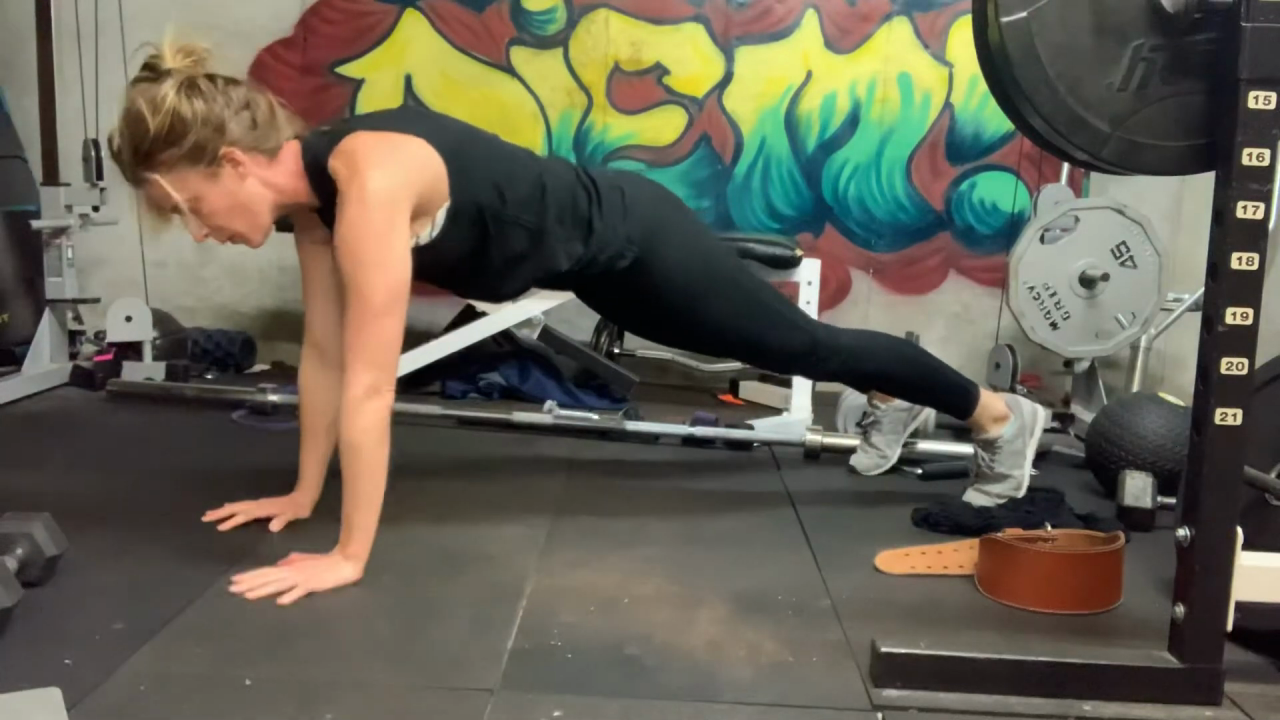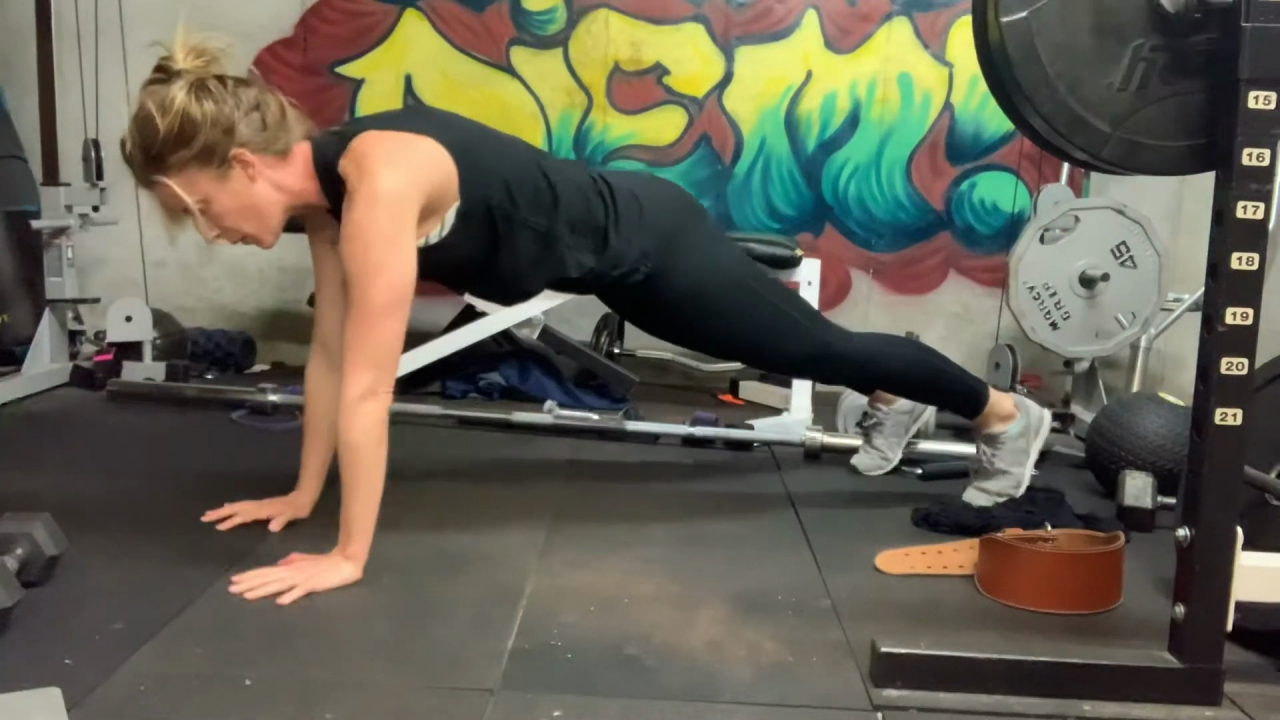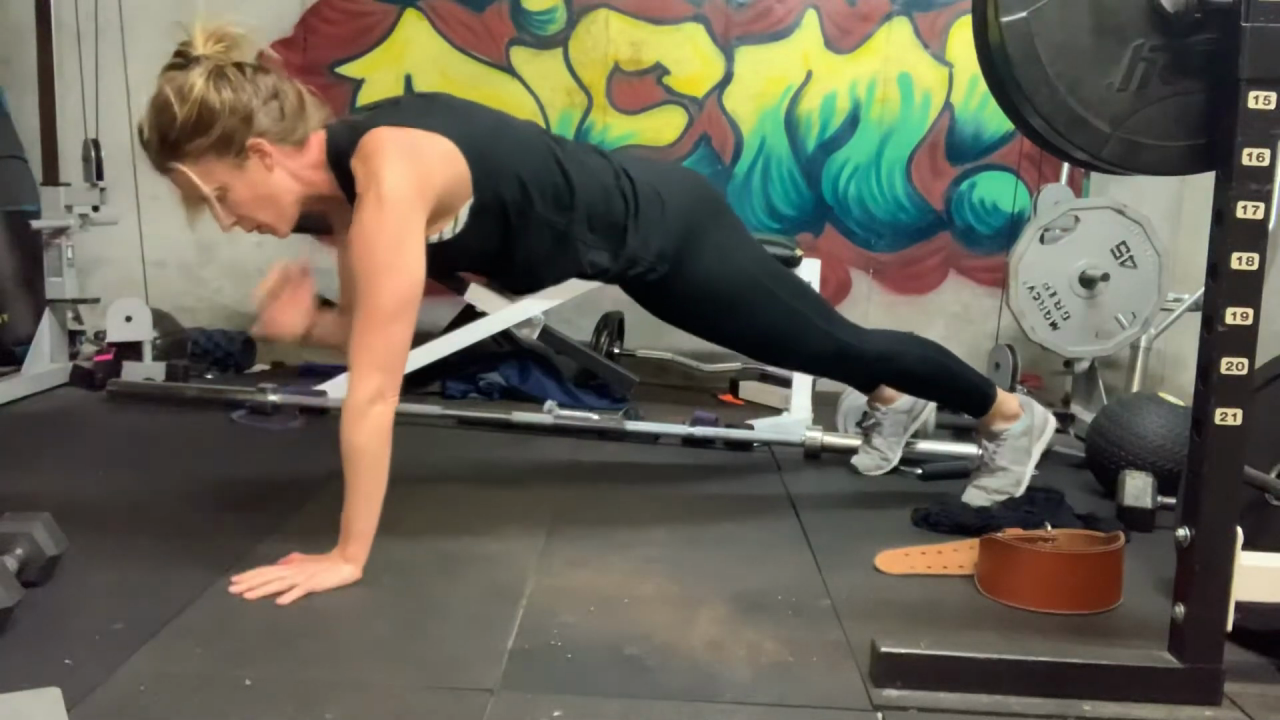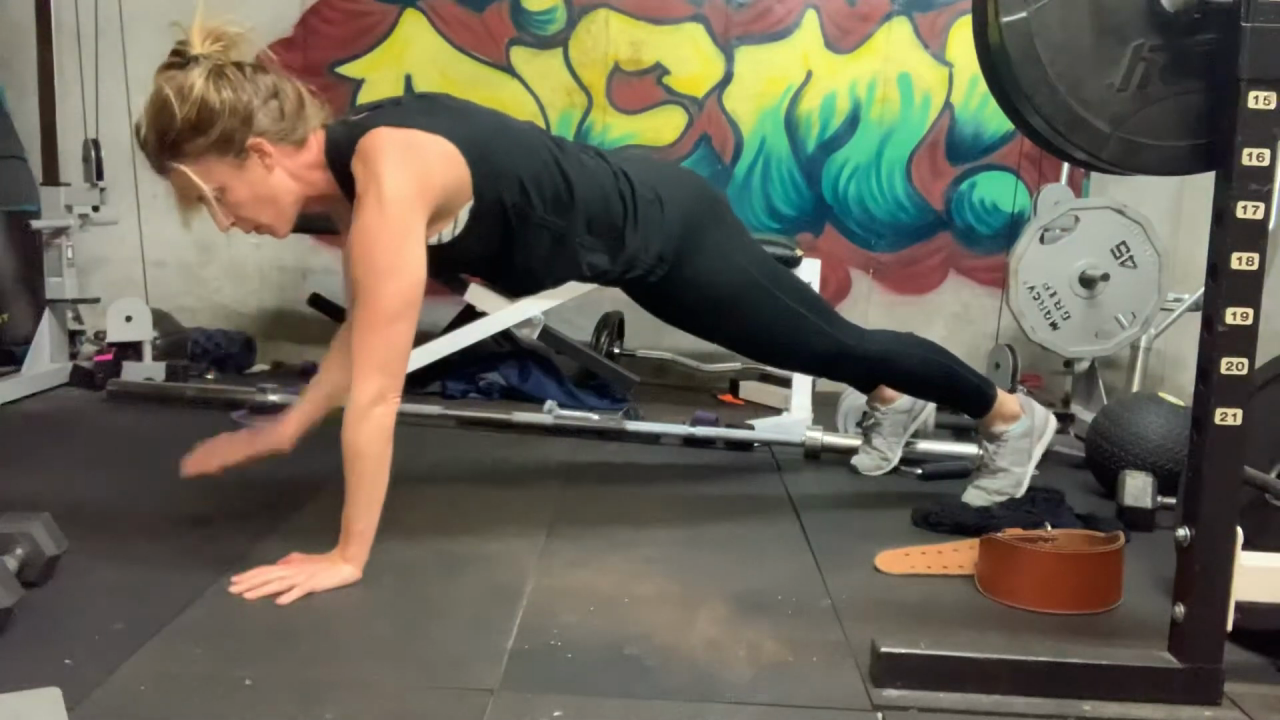
dt=0.4s
person 1, frame 1
left shoulder: (369, 179)
right shoulder: (310, 192)
left elbow: (368, 388)
right elbow: (323, 352)
left wrist: (349, 556)
right wrist: (303, 494)
left hip: (630, 239)
right hip: (592, 259)
left knee: (801, 344)
right knee: (781, 346)
left ankle: (1000, 416)
right ankle: (894, 403)
person 1, frame 2
left shoulder: (378, 180)
right shoulder: (326, 188)
left elbow: (368, 387)
right elbow: (330, 353)
left wrist: (348, 556)
right wrist: (303, 494)
left hip: (646, 241)
right hip: (610, 248)
left knee: (815, 347)
right knee: (794, 349)
left ankle: (1007, 416)
right ankle: (895, 405)
person 1, frame 3
left shoulder: (387, 174)
right shoulder: (341, 163)
left elbow: (374, 389)
right elbow: (368, 328)
left wrist: (348, 557)
right wrist: (307, 324)
left hip: (665, 230)
right hip: (630, 219)
left knee: (827, 342)
right knee: (806, 342)
left ankle: (1011, 418)
right ankle: (893, 403)
person 1, frame 4
left shoulder: (388, 173)
right shoulder: (341, 161)
left elbow: (378, 392)
right elbow: (367, 335)
left wrist: (348, 558)
right wrist: (287, 427)
left hip: (665, 230)
right hip: (630, 222)
left knee: (825, 345)
right knee: (807, 343)
left ankle: (1012, 418)
right ankle: (893, 404)
